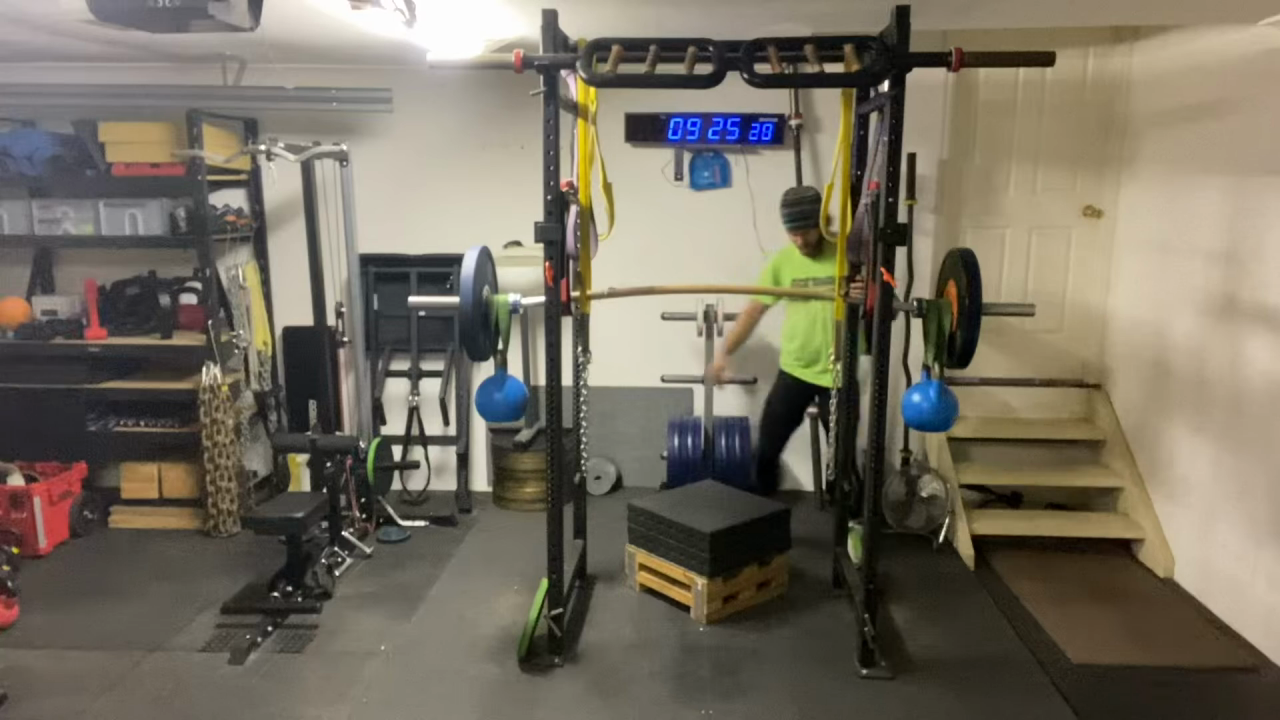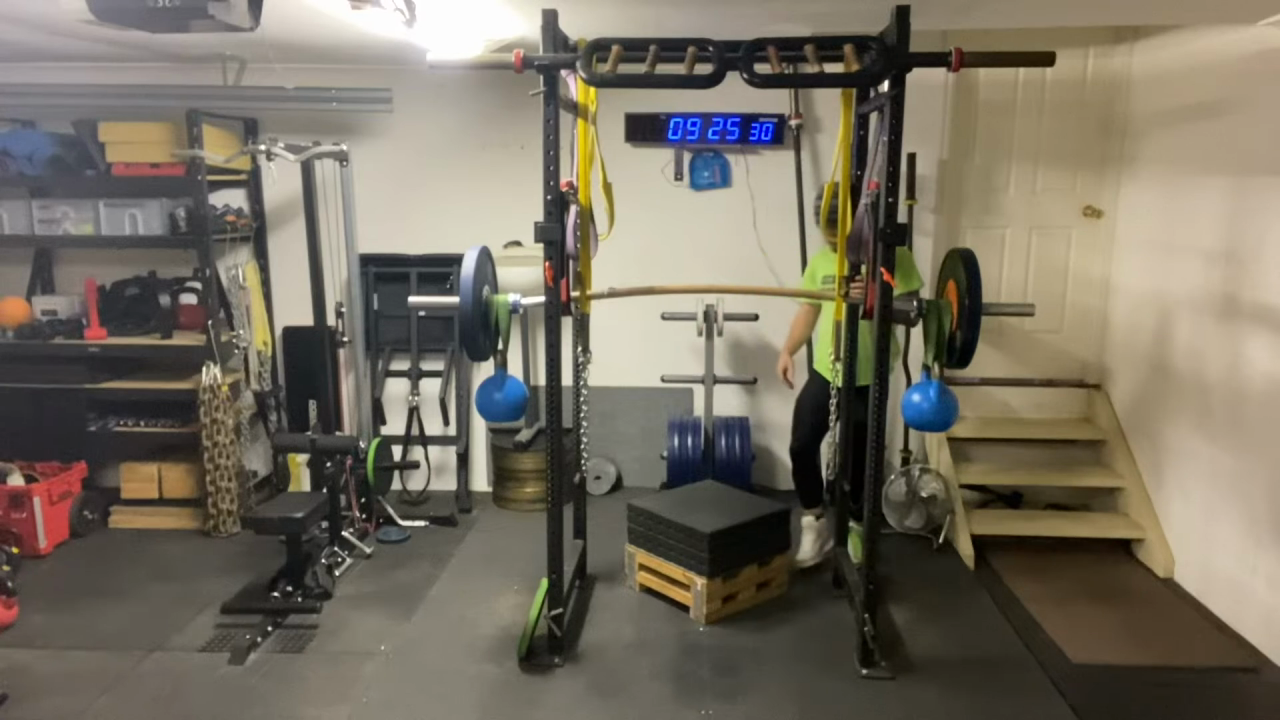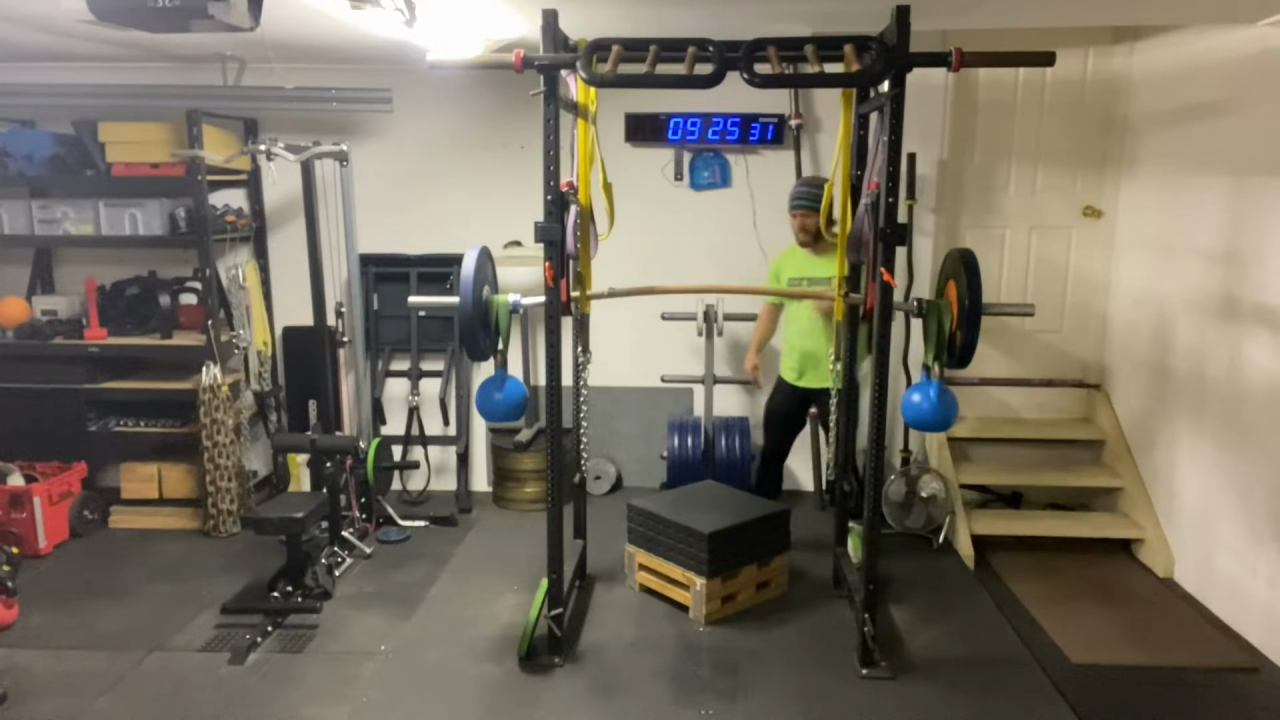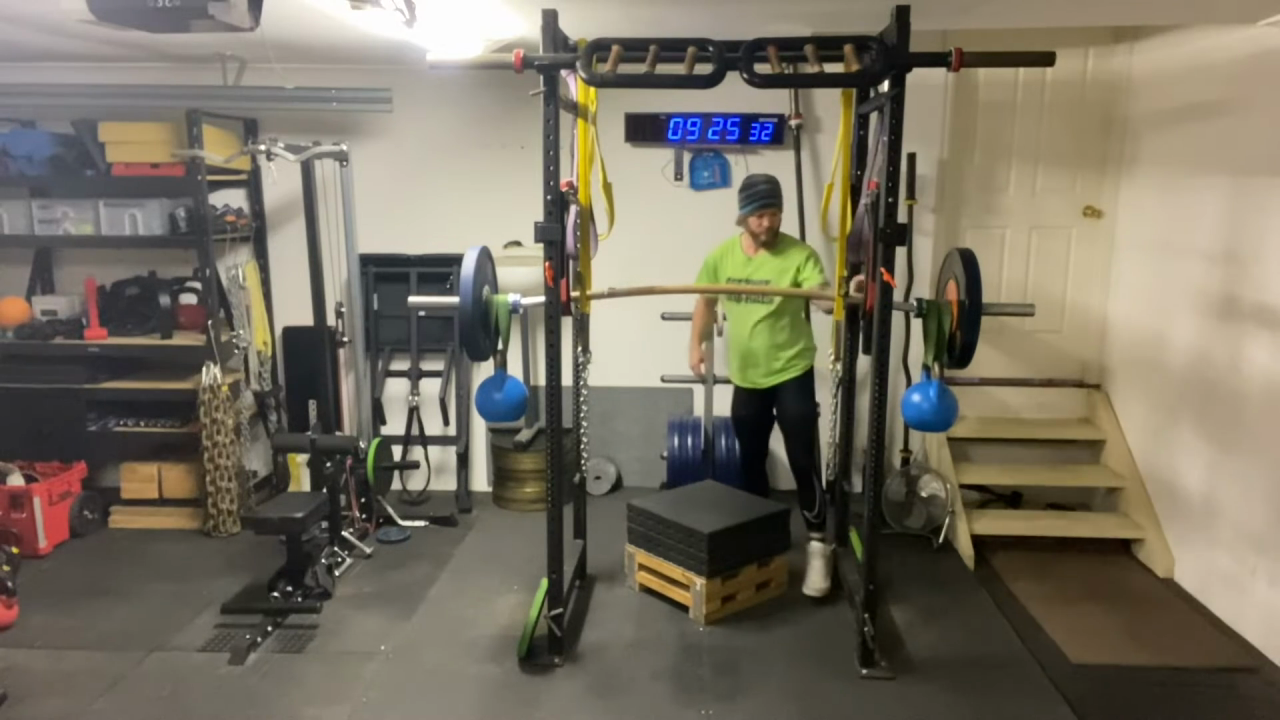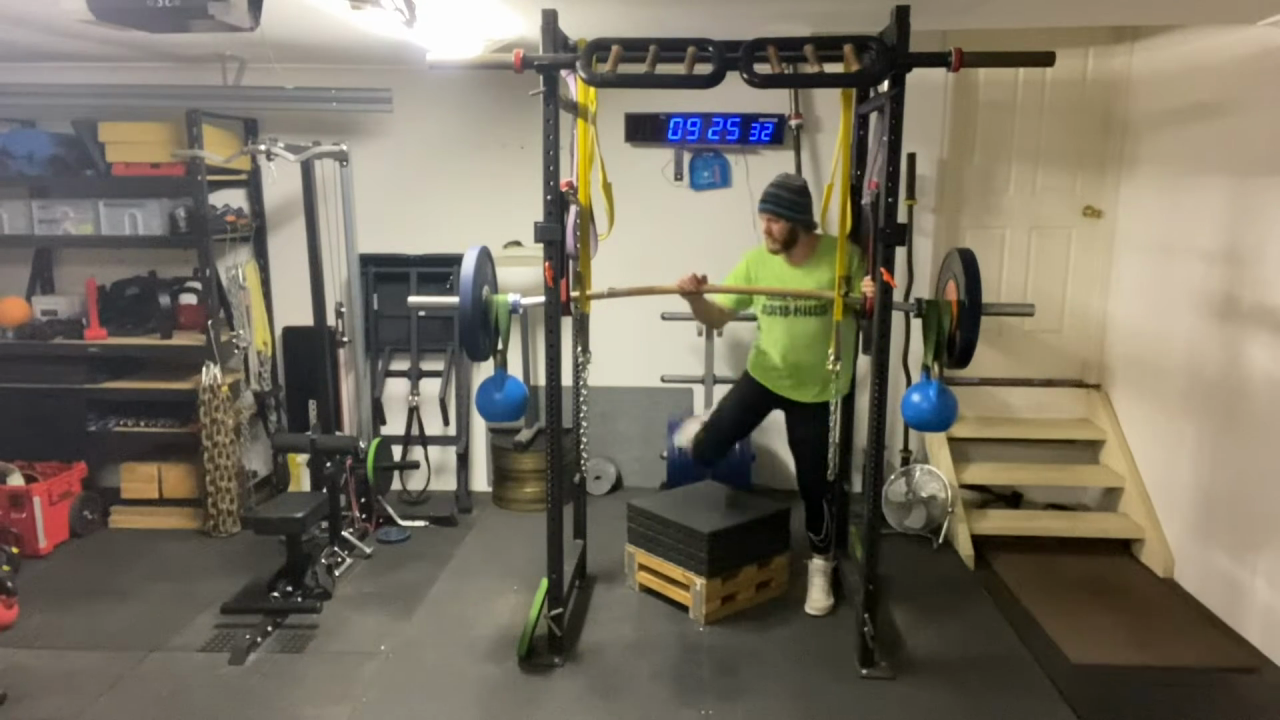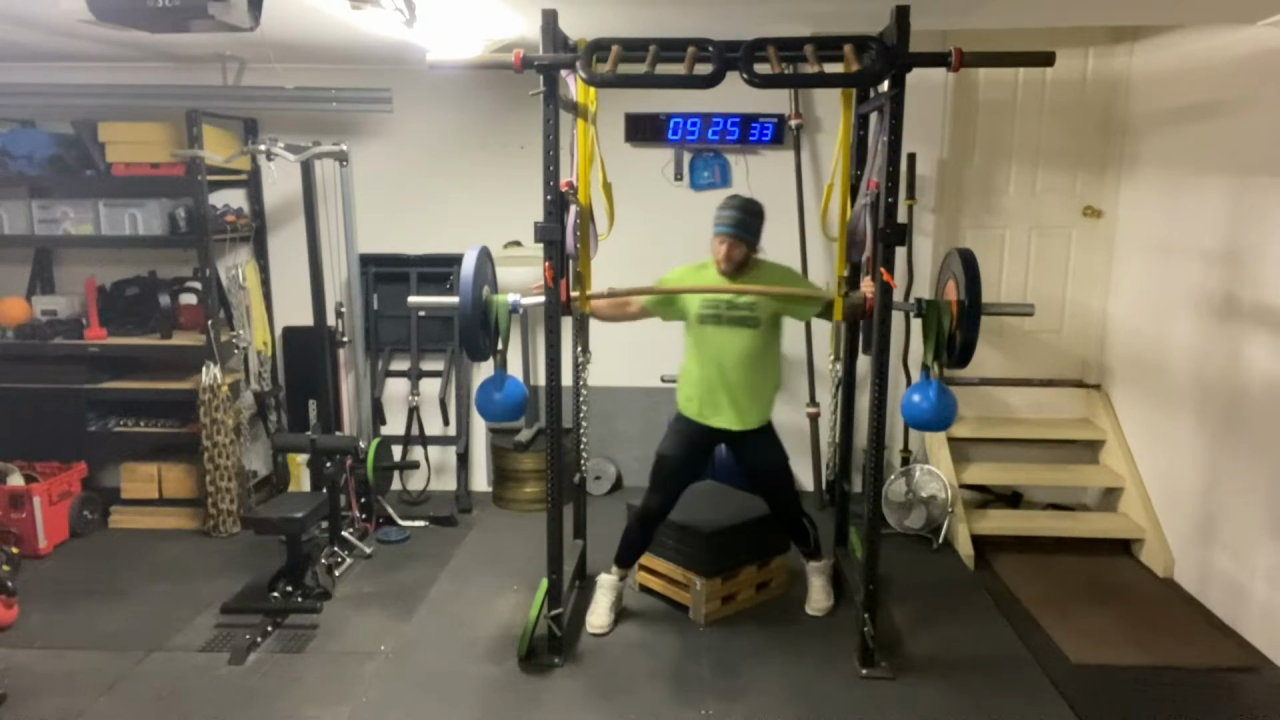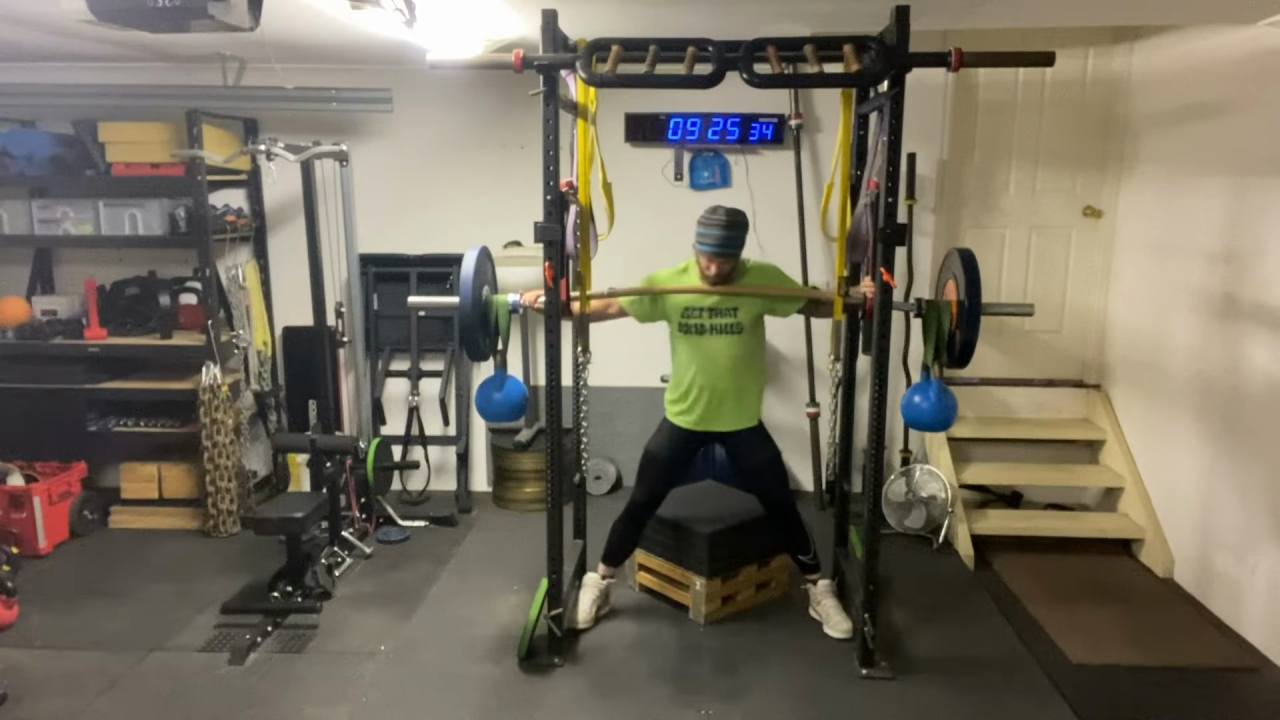
dt=0.7s
person 1, frame 1
right shoulder: (783, 261)
right elbow: (755, 308)
left wrist: (868, 300)
right wrist: (725, 351)
right hip: (795, 372)
right knee: (767, 451)
person 1, frame 2
left shoulder: (890, 253)
right shoulder: (821, 260)
right wrist: (787, 352)
left hip: (866, 377)
right hip: (824, 372)
left knee: (858, 459)
right knee: (801, 448)
left ankle: (857, 529)
right ankle: (816, 523)
person 1, frame 3
right shoulder: (784, 257)
right elbow: (773, 307)
right wrist: (755, 349)
left hip: (837, 379)
right hip: (791, 375)
right knee: (771, 456)
person 1, frame 4
left shoulder: (799, 255)
right shoulder: (722, 255)
left elbow: (824, 297)
right elbow: (706, 301)
right wrist: (696, 345)
left hip: (792, 373)
right hip: (746, 377)
left knee: (804, 464)
right knee: (751, 465)
left ankle: (818, 549)
person 1, frame 5
left shoulder: (843, 256)
right shoulder: (756, 262)
right elbow: (716, 317)
left wrist: (872, 297)
right wrist: (693, 298)
left hip: (813, 389)
right hip: (762, 375)
left knee: (813, 483)
right knee: (706, 451)
left ankle: (821, 566)
right ankle: (704, 429)
person 1, frame 6
left shoulder: (778, 280)
right shoulder: (683, 280)
left elbow: (830, 309)
right elbow: (627, 308)
left wrist: (862, 300)
left hip: (752, 420)
right hip: (695, 416)
left knee: (784, 506)
right knee: (654, 505)
left ankle: (817, 567)
right ankle: (612, 583)
person 1, frame 7
left shoulder: (763, 280)
right shoulder: (668, 282)
left elbow: (816, 305)
right elbow: (608, 306)
left hip: (742, 420)
right hip: (684, 417)
left knee: (782, 507)
right knee: (641, 504)
left ankle: (819, 590)
right ankle: (599, 585)
